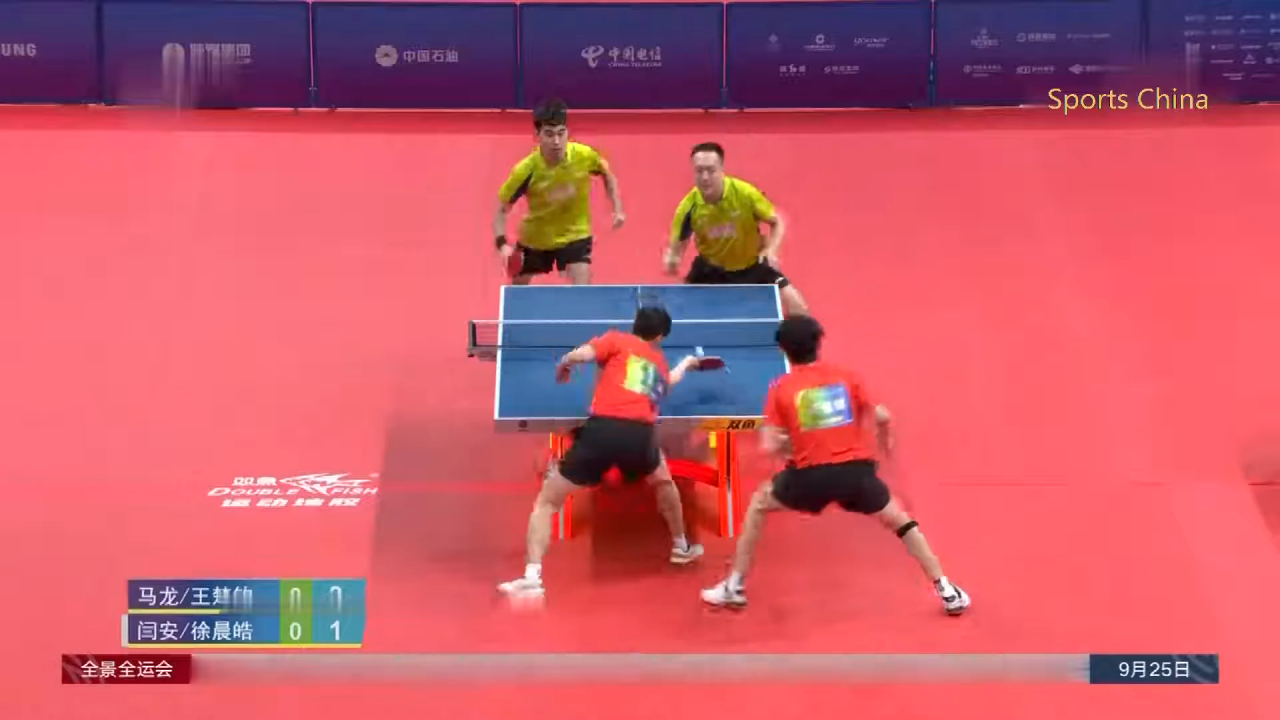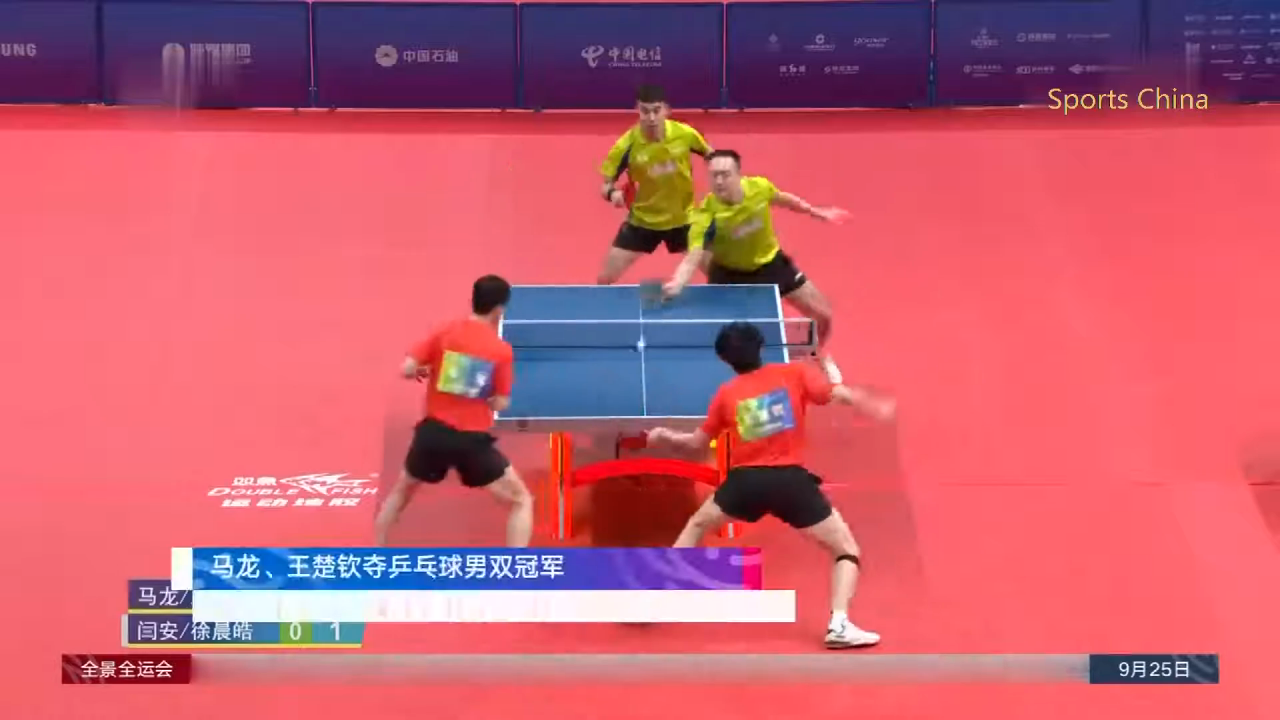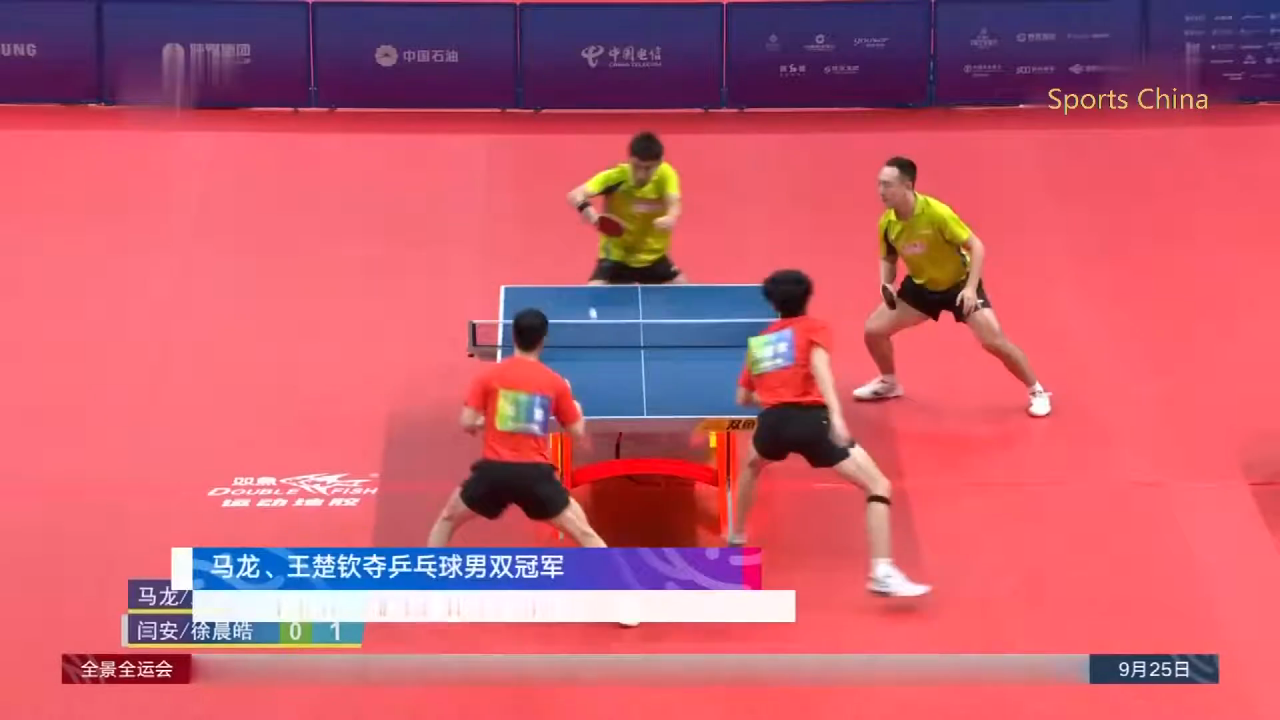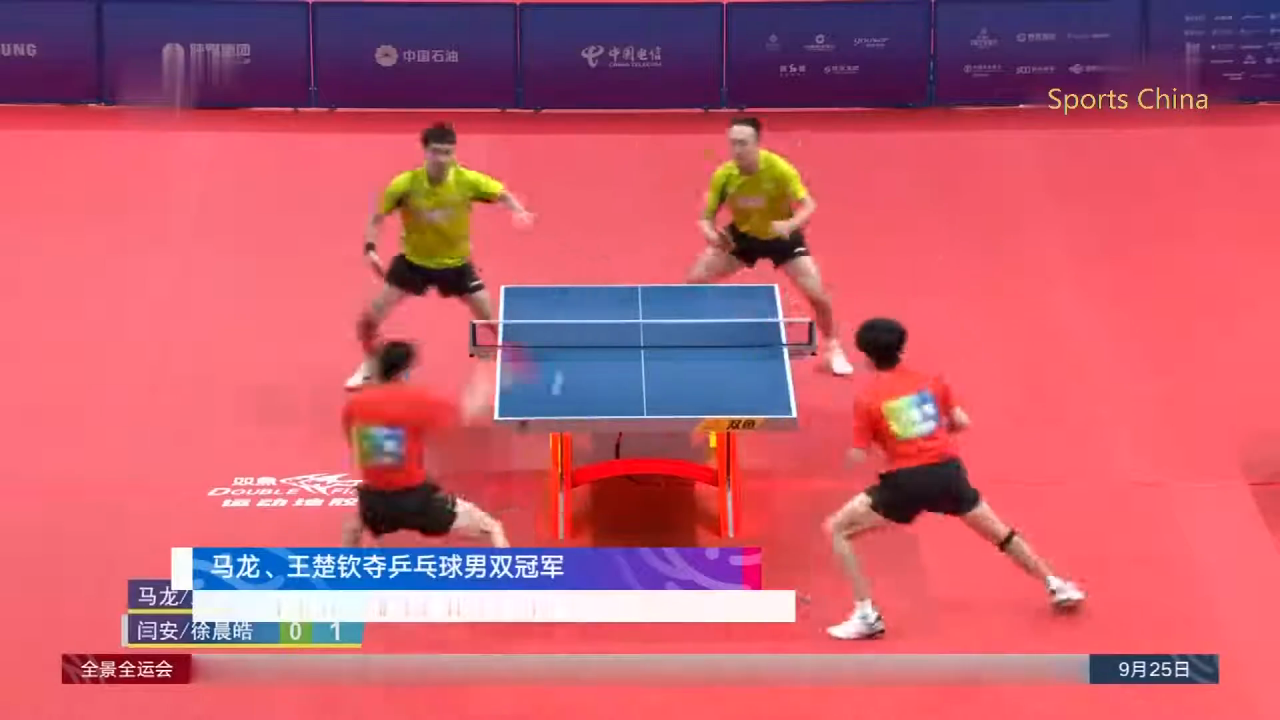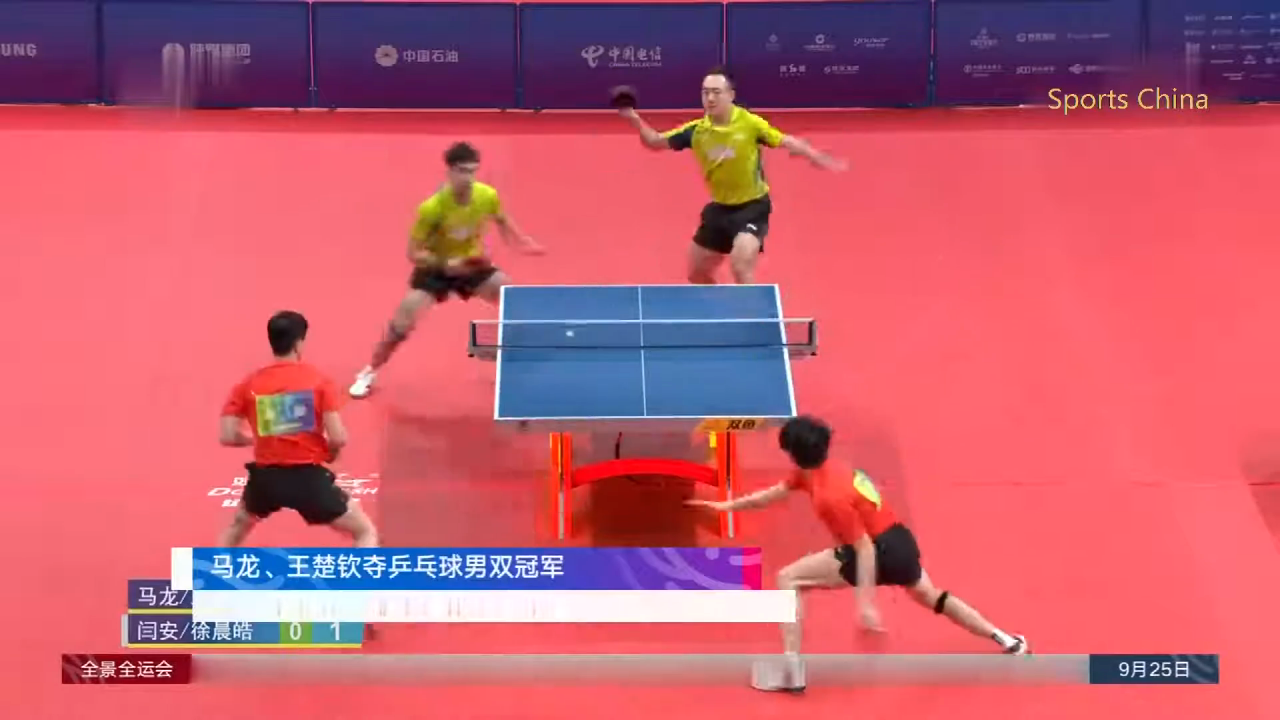
dt=0.7s
person 1, frame 1
left shoulder: (781, 388)
right shoulder: (846, 377)
left elbow: (767, 447)
right elbow: (882, 417)
right wrist: (884, 442)
left hip: (810, 476)
right hip: (854, 471)
left knee: (758, 506)
right knee: (901, 523)
left ankle: (733, 587)
right ankle: (946, 592)
person 1, frame 2
left shoulder: (726, 395)
right shoulder: (793, 374)
left elbow: (698, 441)
right elbow: (841, 393)
left wrist: (667, 436)
right wrist: (877, 407)
left hip: (745, 480)
right hip: (792, 479)
left knee: (697, 524)
right knee: (848, 550)
right ankle: (839, 625)
person 1, frame 3
left shoulder: (758, 339)
right shoulder: (813, 327)
left elbow: (742, 397)
right elbow: (819, 366)
right wrist: (837, 416)
left hip: (771, 421)
right hip: (807, 419)
left knee: (751, 466)
right knee: (877, 486)
left ankle: (736, 541)
right ankle: (883, 572)
person 1, frame 4
left shoulder: (866, 398)
right shoulder: (931, 381)
left elbow: (858, 457)
right elbow: (962, 424)
left wrist: (876, 441)
left hip: (905, 483)
right hip: (948, 472)
left knee: (836, 529)
right knee: (999, 533)
left ankle: (866, 615)
right ankle: (1057, 587)
person 1, frame 5
left shoulder: (829, 498)
right shoulder: (821, 467)
left elbow: (865, 548)
right elbow: (779, 491)
left wrist: (865, 603)
right wrist: (730, 504)
left hip: (884, 550)
right hip: (898, 539)
left knee: (788, 581)
right knee: (933, 597)
left ankle: (792, 670)
right ankle: (1005, 639)
person 2, frame 1
left shoulder: (616, 341)
right shoulder: (661, 362)
left elbow: (582, 354)
left wrist: (564, 363)
right wrist: (686, 365)
left hip: (603, 431)
right hip: (640, 436)
left knee: (546, 501)
right knee: (663, 482)
left ankle: (532, 578)
right ankle: (682, 545)
person 2, frame 2
left shoulder: (443, 333)
right shoulder: (502, 350)
left elbow: (408, 369)
right elbow: (500, 404)
left wrist: (426, 371)
left hip: (434, 433)
right hip: (472, 440)
left knee: (400, 494)
right knee: (521, 502)
person 2, frame 3
left shoulder: (490, 376)
right shoulder: (556, 384)
left elbow: (467, 423)
right elbow: (578, 431)
right wrist: (574, 407)
left hip: (493, 471)
right hip: (535, 475)
left knee: (447, 520)
right knee: (585, 535)
person 2, frame 4
left shoulder: (353, 406)
right shoulder: (416, 400)
right elbow: (464, 415)
left hip: (374, 502)
right hip: (416, 499)
left knee: (357, 524)
right knee: (490, 528)
person 2, frame 5
left shoulder: (249, 384)
right shoulder: (319, 381)
left elbow: (226, 436)
right elbow: (339, 438)
right wrist: (333, 450)
left hip: (267, 476)
right hip: (309, 478)
left knee: (241, 523)
right knee: (365, 532)
person 3, frame 1
left shoulder: (745, 194)
right shoulder: (688, 208)
left elbow: (777, 224)
right elbow: (675, 249)
left wrist: (772, 251)
right wrist: (668, 261)
left hip: (755, 265)
right hip: (710, 268)
person 3, frame 2
left shoulder: (760, 187)
right shoulder: (707, 216)
left elbow: (782, 199)
right elbow: (692, 261)
left wrist: (818, 213)
right wrist: (677, 283)
left hip: (770, 262)
right hip: (729, 272)
left knee: (823, 314)
left ankle: (820, 356)
person 3, frame 3
left shoulder: (936, 213)
right shoulder: (886, 223)
left elbow: (976, 246)
right elbow: (888, 258)
left wrist: (971, 287)
right wrist: (887, 282)
left hip: (958, 286)
right hip: (919, 286)
left knee: (995, 340)
right knee: (873, 331)
left ankle: (1035, 390)
right ankle: (888, 382)
person 3, frame 4
left shoulder: (778, 168)
right shoulder: (723, 175)
left elbow: (808, 206)
right elbow: (705, 219)
left wrist: (789, 224)
right wrist: (712, 236)
left hip: (782, 236)
right hip: (742, 234)
left knee: (816, 294)
right knee: (697, 279)
left ankle: (833, 348)
person 3, frame 5
left shoulder: (750, 124)
right shoulder: (695, 131)
left elbow: (790, 145)
right elbow: (655, 142)
left wrist: (824, 161)
right wrist: (634, 119)
left hip: (751, 208)
right hip: (719, 209)
left knee: (740, 267)
right knee: (696, 274)
person 4, frame 1
left shoulder: (585, 155)
right shoulder: (526, 171)
left elbow: (606, 174)
right elbow: (501, 210)
left wrist: (617, 209)
right wrist: (502, 243)
left hip: (577, 235)
right hip: (536, 239)
person 4, frame 2
left shoulder: (685, 134)
right shoulder: (626, 146)
left elbow: (709, 154)
right elbow: (606, 183)
right wrist: (612, 193)
left hip: (683, 218)
right hip: (641, 221)
right knee: (605, 279)
person 4, frame 3
left shoulder: (666, 174)
right shoulder: (615, 178)
left elbow: (675, 205)
right elbow: (574, 196)
left wrist: (670, 219)
right wrist: (587, 210)
left hip: (654, 257)
right hip: (616, 259)
person 4, frame 4
left shoulder: (468, 180)
right shoulder: (404, 184)
left elbow: (505, 195)
right elbow: (377, 219)
left wrist: (520, 212)
right wrist: (370, 249)
left hip: (456, 263)
right hip: (413, 262)
left knee: (492, 321)
right knee: (369, 318)
right ankle: (370, 365)
person 4, frame 5
left shoulder: (488, 196)
right shoulder: (432, 208)
left elbow: (502, 222)
right elbow: (413, 253)
left wrist: (524, 242)
right wrist: (443, 262)
left hip: (473, 266)
right hip: (433, 269)
right knee: (403, 322)
right ankle: (369, 373)
